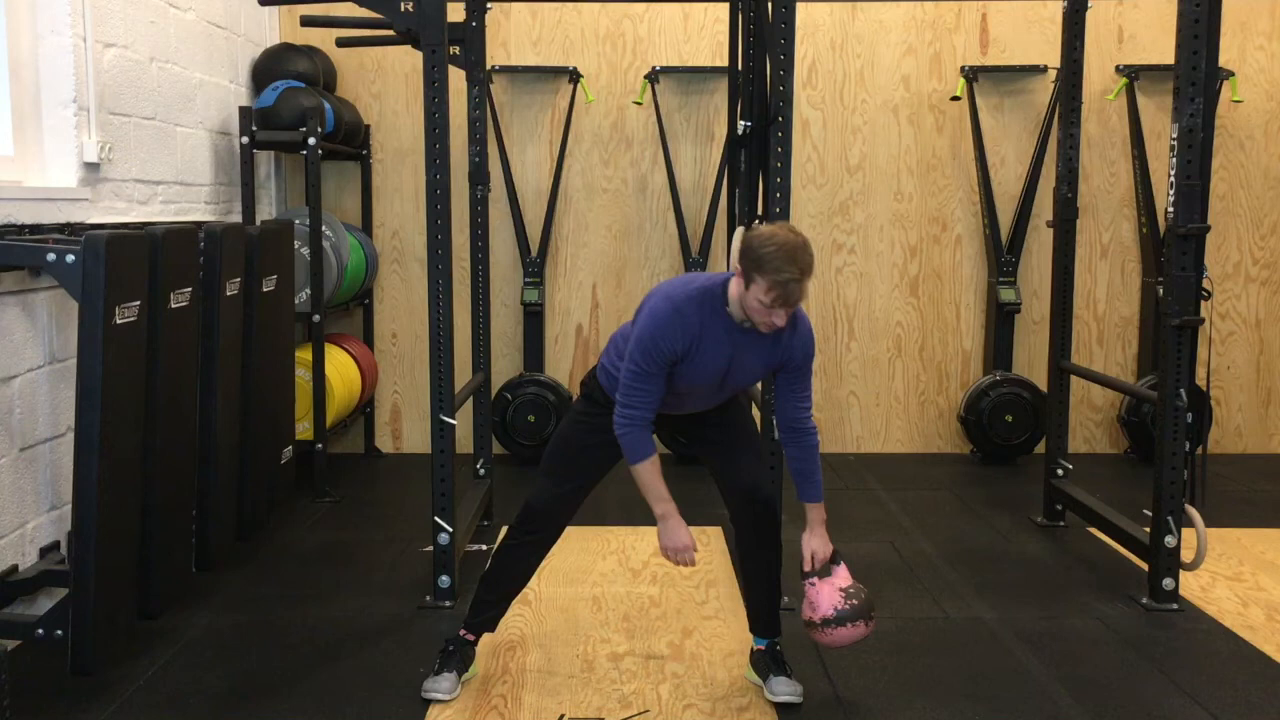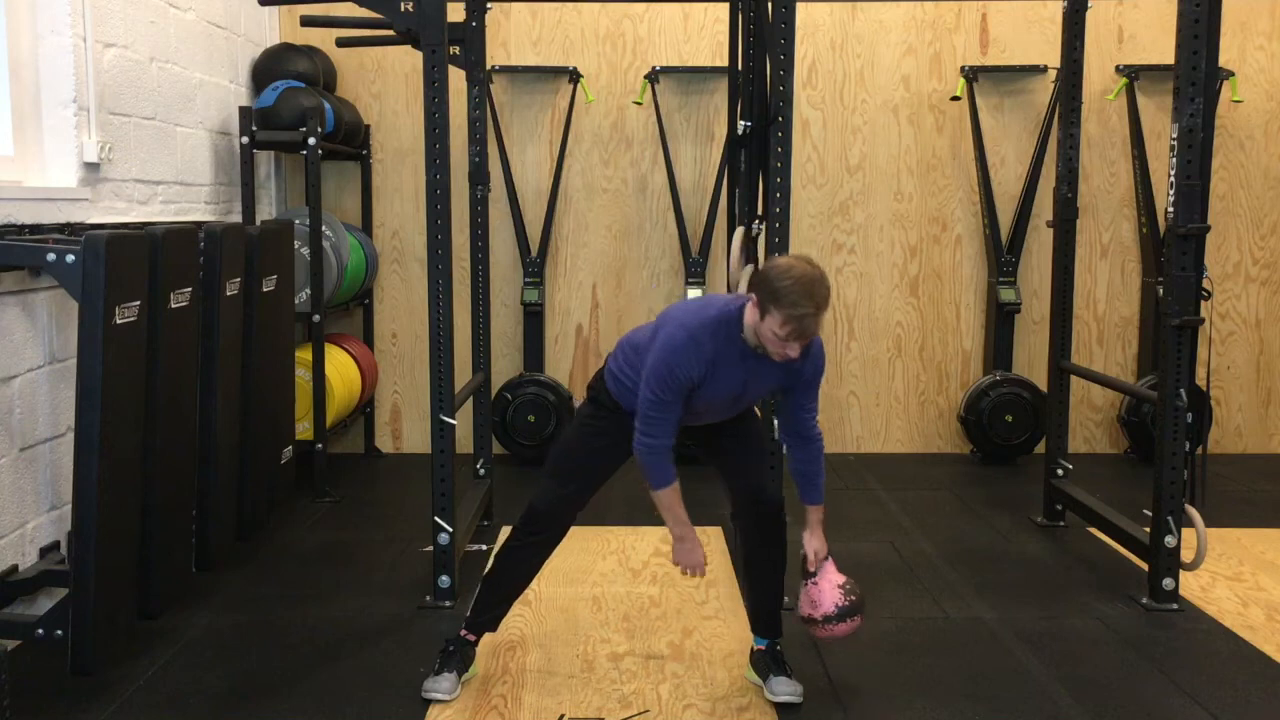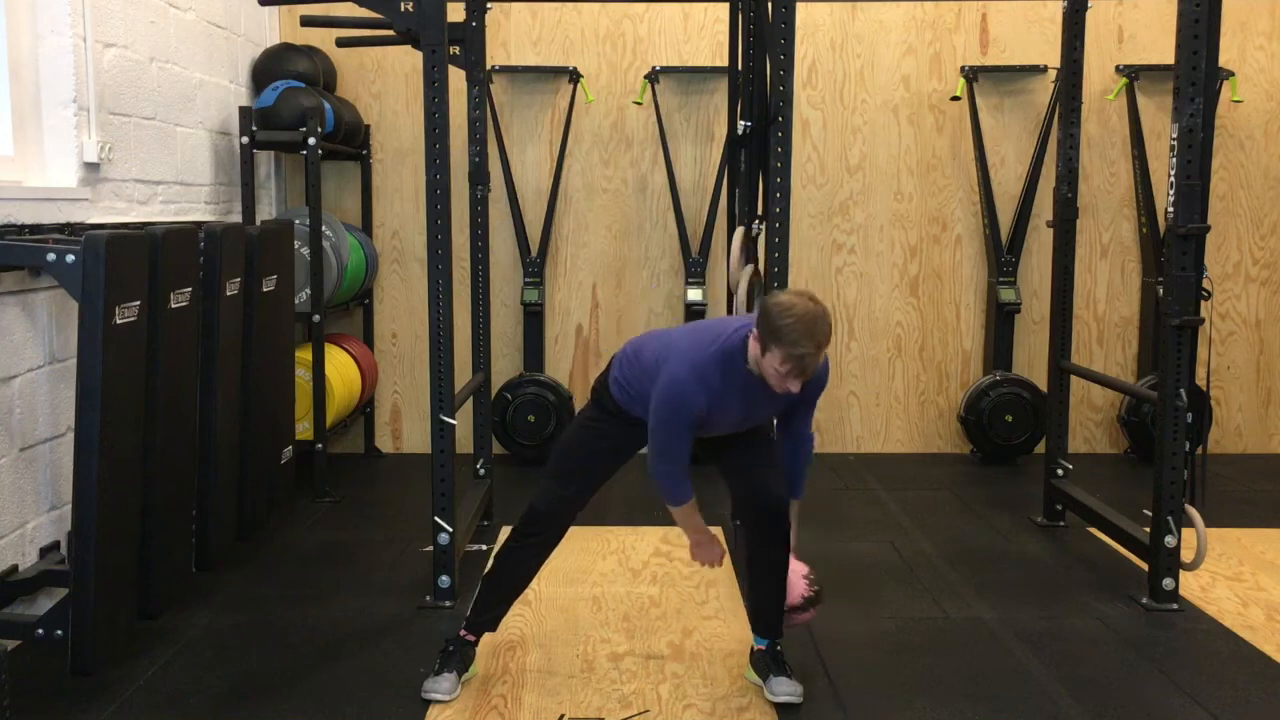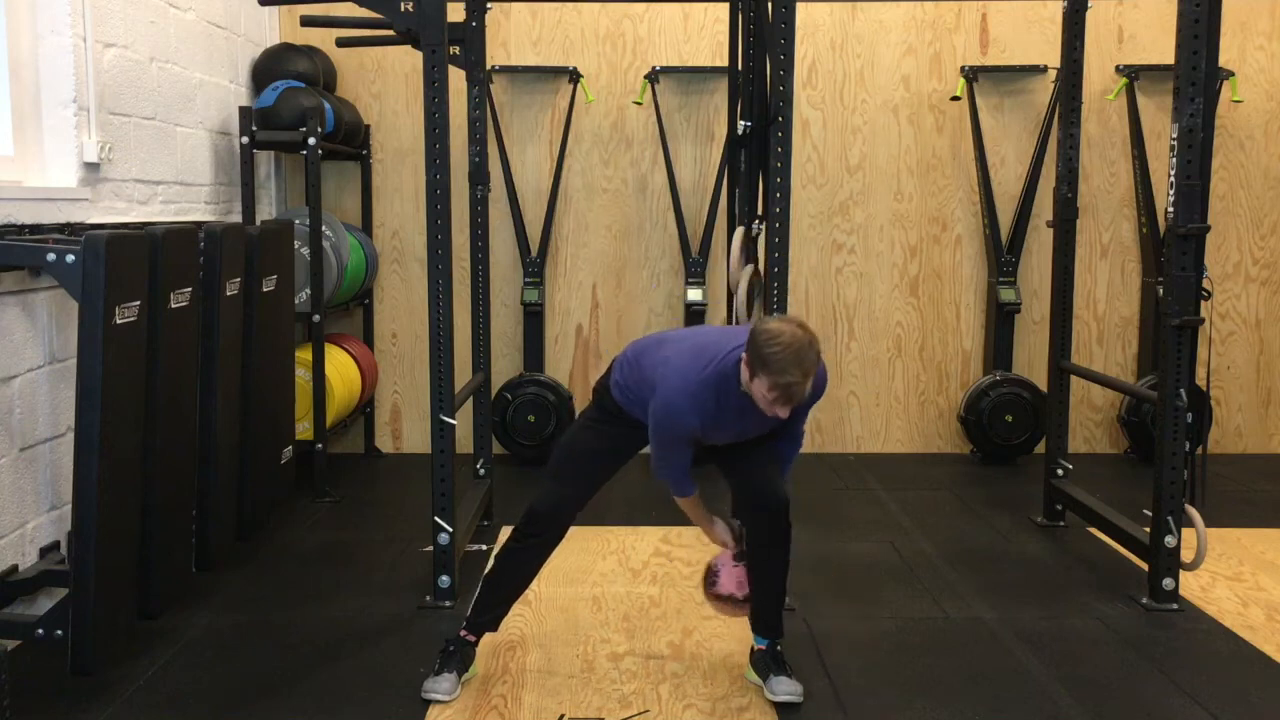
dt=0.2s
person 1, frame 1
left shoulder: (793, 332)
right shoulder: (672, 309)
left elbow: (797, 425)
right elbow: (631, 422)
left wrist: (815, 524)
right wrist: (666, 517)
left hip: (709, 406)
right hip: (616, 397)
left knee: (758, 501)
right knee: (544, 511)
left ankle: (766, 648)
right ankle: (466, 640)
person 1, frame 2
left shoulder: (805, 350)
right shoulder: (686, 336)
left elbow: (803, 434)
right elbow: (651, 445)
left wrist: (814, 528)
right wrist: (682, 536)
right hip: (624, 400)
left knee: (764, 503)
right knee: (549, 512)
left ankle: (766, 649)
right ankle: (466, 641)
person 1, frame 3
left shoulder: (809, 366)
right shoulder: (692, 369)
left elbow: (796, 436)
right elbow: (667, 469)
left wrist: (790, 518)
right wrist: (698, 538)
right hip: (628, 401)
left knee: (768, 504)
right knee: (549, 511)
left ankle: (766, 649)
right ankle: (466, 641)
person 1, frame 4
left shoulder: (809, 375)
right shoulder: (686, 390)
left elbow: (789, 433)
right elbow: (672, 471)
left wrist: (762, 489)
right wrist: (708, 524)
right hip: (629, 400)
left knee: (770, 507)
right knee: (550, 512)
left ankle: (766, 648)
right ankle: (465, 641)
